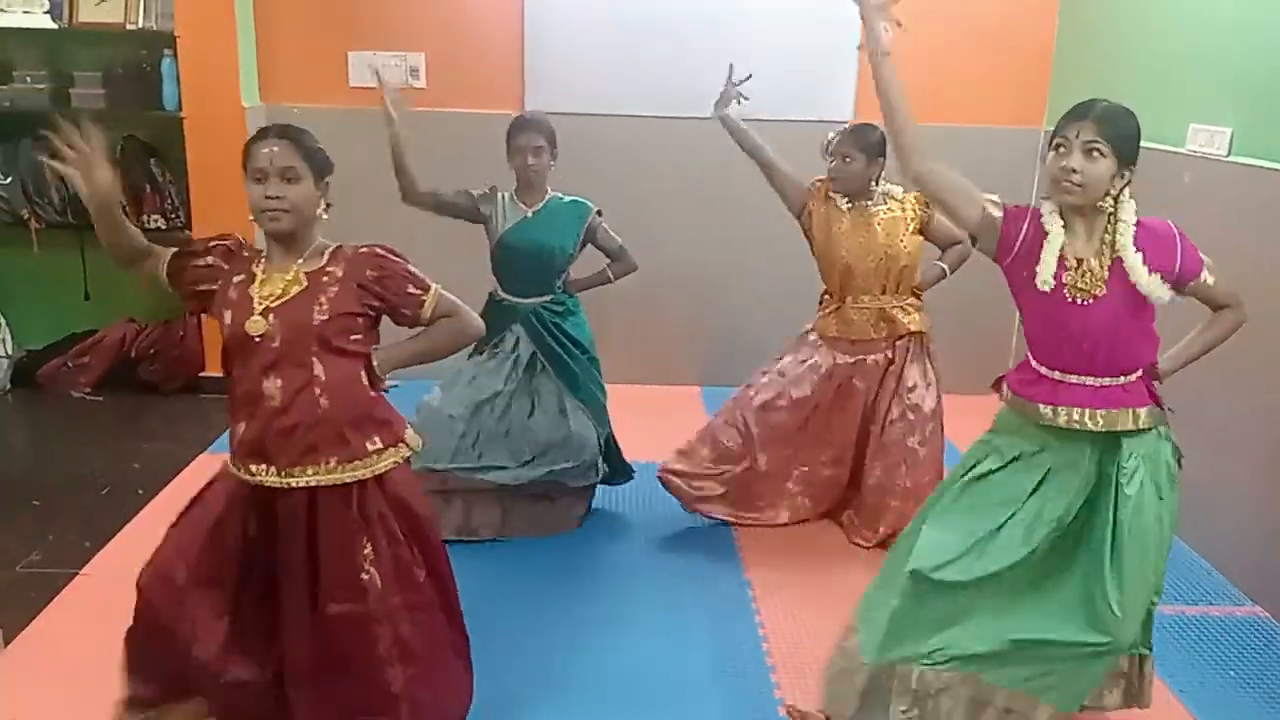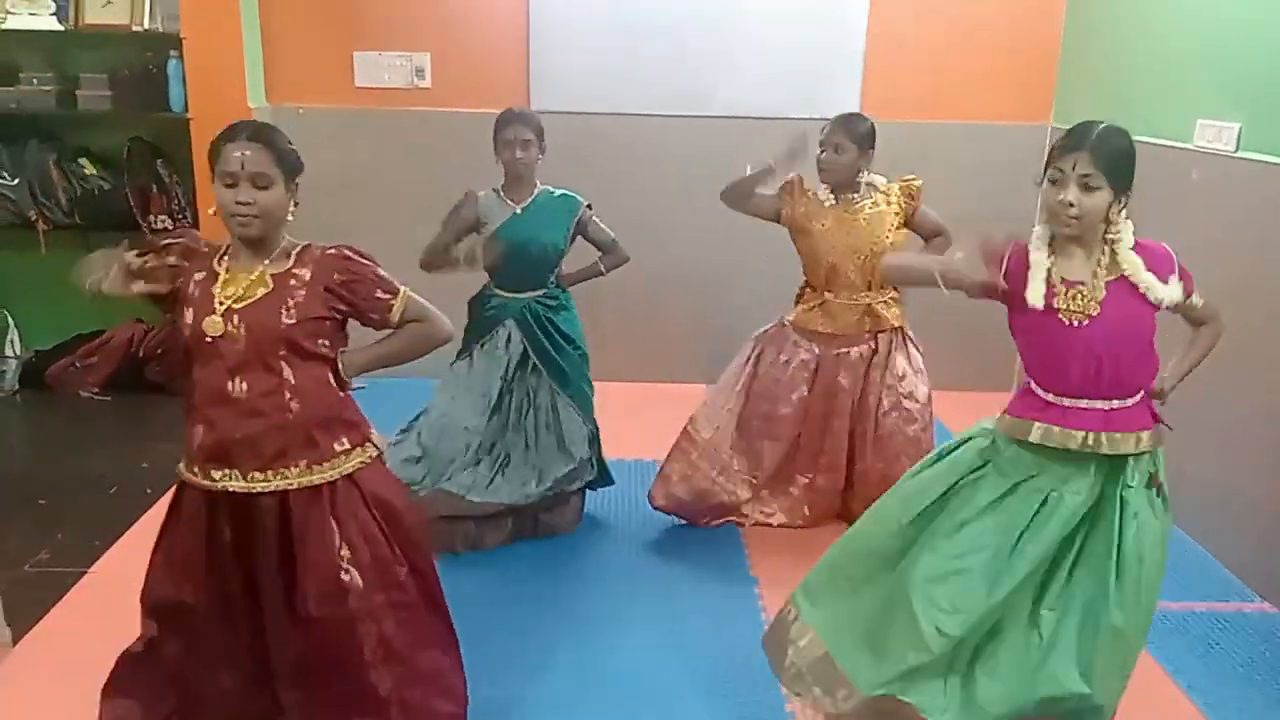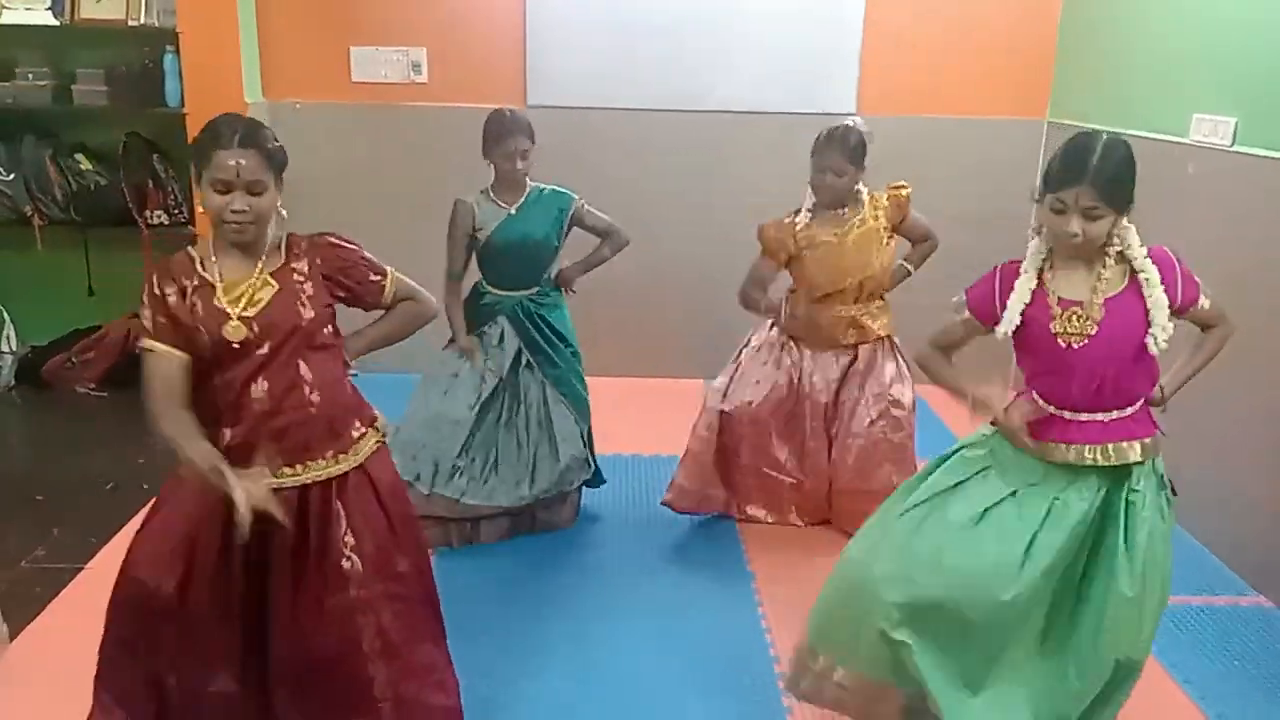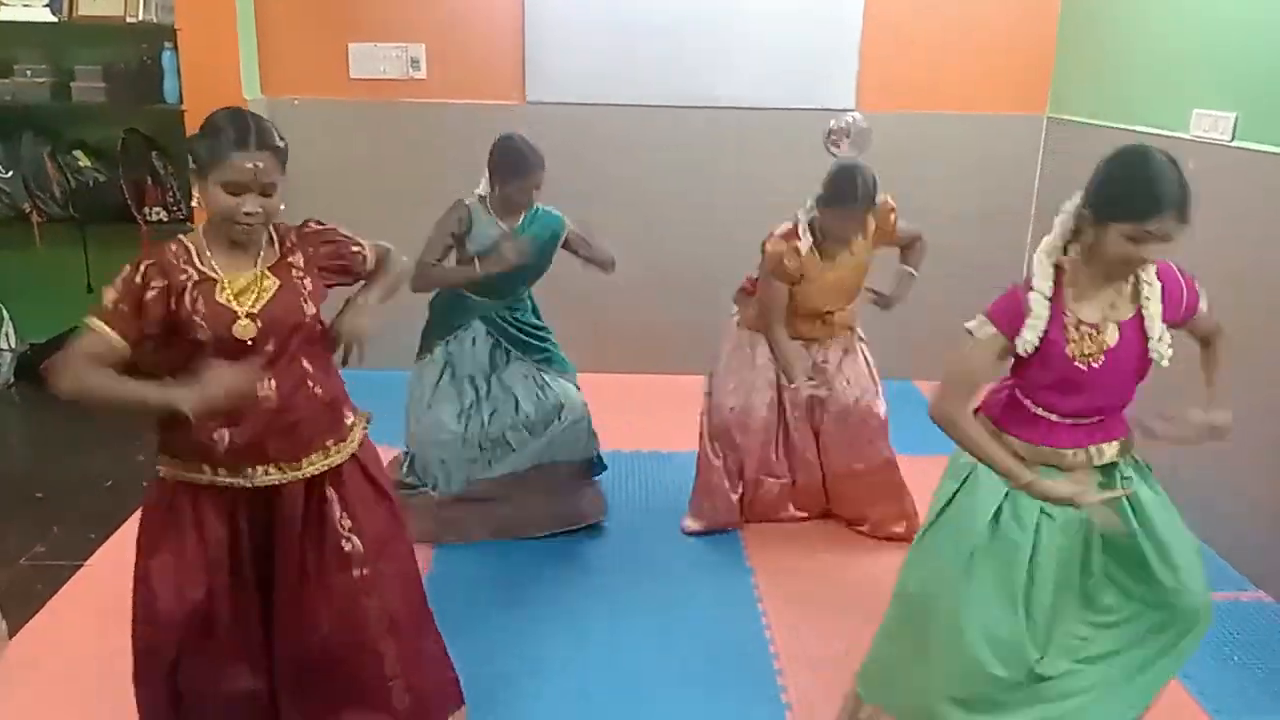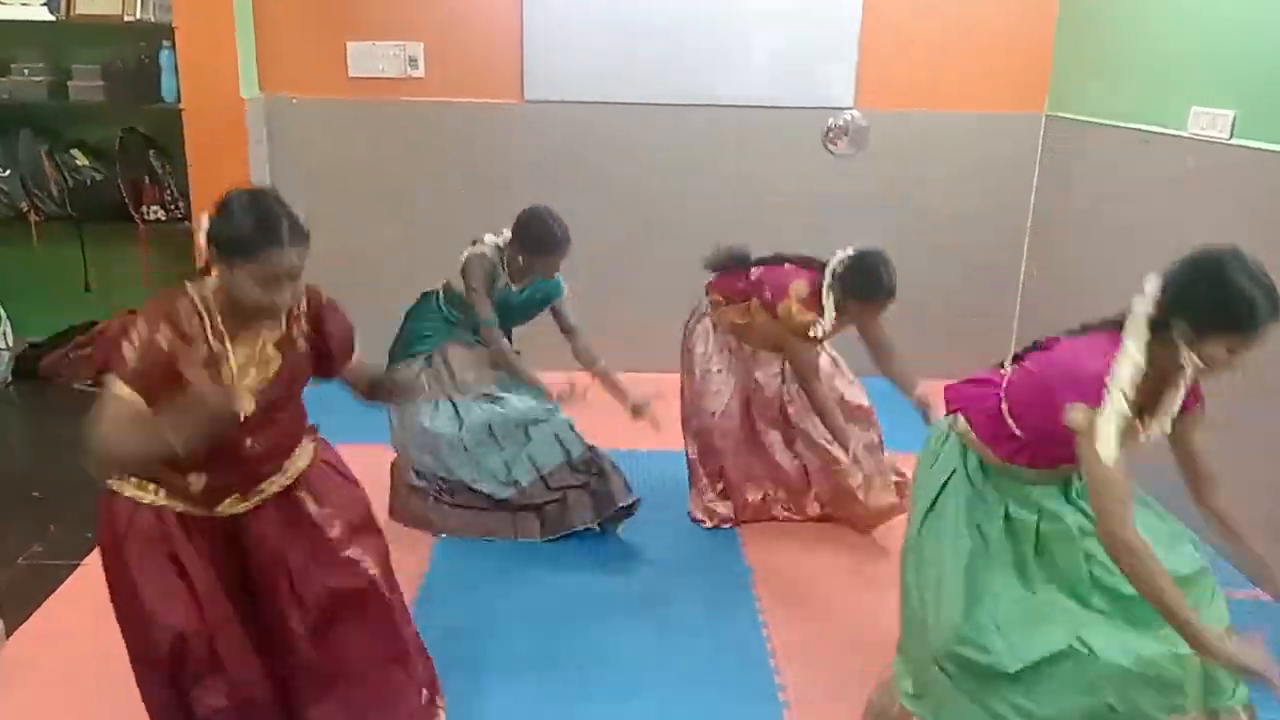
dt=0.2s
person 1, frame 1
left shoulder: (366, 268)
right shoulder: (224, 266)
left elbow: (465, 324)
right elbow: (136, 254)
left wrist: (378, 361)
right wrist: (100, 196)
left hip: (356, 484)
right hip: (257, 488)
left knee: (373, 632)
person 1, frame 2
left shoulder: (330, 270)
right shoulder: (186, 265)
left elbow: (435, 327)
right elbow: (99, 271)
left wrist: (345, 362)
right wrist: (114, 272)
left hip: (327, 485)
right hip: (219, 495)
left knee: (361, 630)
right knee: (199, 637)
person 1, frame 3
left shoulder: (322, 257)
right shoulder: (173, 285)
left elbow: (420, 304)
right elbow: (167, 410)
left wrist: (342, 351)
right wrist: (228, 480)
left hip: (339, 478)
right hip: (225, 486)
left knee: (361, 629)
person 1, frame 4
left shoulder: (311, 248)
right shoulder: (160, 276)
left elbow: (390, 261)
right elbow: (70, 375)
left wrist: (361, 310)
right wrist: (179, 393)
left hip: (328, 471)
right hip: (209, 488)
left knee: (363, 614)
right knee: (203, 634)
person 1, frame 5
left shoulder: (310, 313)
right shoulder: (165, 331)
left elbow: (360, 381)
right elbow: (109, 452)
right wrist: (192, 422)
left hip: (285, 484)
right hip: (173, 509)
left knee: (354, 588)
right knee: (196, 651)
person 2, frame 1
left shoulder: (1160, 245)
right shoulder: (1019, 232)
left elbow: (1232, 309)
right elbow: (916, 165)
left wrist: (1163, 366)
left hip: (1125, 454)
right hip: (1030, 439)
left knee: (1104, 604)
right knee: (943, 560)
person 2, frame 2
left shoulder: (1151, 265)
right shoulder: (1012, 264)
left elbow: (1211, 323)
right elbow: (893, 267)
left wrist: (1166, 381)
right wrist: (958, 271)
left hip: (1123, 477)
right hip: (1027, 461)
left knee: (1096, 633)
right knee: (930, 562)
person 2, frame 3
left shoulder: (1159, 273)
right shoulder: (1011, 283)
left elbow: (1219, 326)
right elbow: (930, 351)
left wrist: (1166, 387)
right wrist: (985, 400)
left hip: (1124, 485)
right hip: (1027, 463)
left knee: (1103, 639)
right knee: (904, 564)
person 2, frame 4
left shoulder: (1166, 288)
right shoulder: (1032, 299)
left elbow: (1212, 336)
right elbow: (948, 406)
left wrist: (1210, 407)
right wrist: (1038, 486)
left hip: (1109, 470)
right hip: (1019, 469)
left knee: (1174, 600)
right knee: (955, 620)
person 2, frame 5
left shoulder: (1181, 374)
right shoulder: (1096, 374)
left elbow: (1201, 480)
right elbow: (1118, 535)
left hip: (1059, 478)
right hip: (979, 472)
left knee: (1186, 581)
right knee: (964, 629)
person 3, frame 1
left shoulder: (577, 214)
right shoulder: (489, 206)
left elbow: (626, 261)
right elbow: (415, 196)
left wrist: (575, 283)
right wrist: (395, 136)
left hip: (557, 331)
right hip: (505, 330)
left knee: (568, 430)
right knee: (449, 419)
left ankle: (559, 505)
person 3, frame 2
left shoulder: (567, 206)
right shoulder: (478, 206)
left elbow: (618, 253)
right elbow: (428, 260)
left wrist: (567, 279)
right wrist: (463, 256)
left hip: (550, 328)
right hip: (495, 327)
left knee: (556, 427)
right knee: (461, 422)
left ankle: (552, 511)
person 3, frame 3
left shoulder: (558, 203)
right shoulder: (470, 210)
left elbow: (617, 237)
right elbow: (453, 280)
left wrist: (574, 271)
right wrist: (461, 335)
left hip: (543, 326)
right hip: (489, 323)
left knee: (552, 424)
right knee: (449, 414)
left ankle: (546, 509)
right ankle: (454, 511)
person 3, frame 4
left shoulder: (548, 222)
right shoulder: (465, 214)
left elbow: (605, 263)
right elbow: (422, 278)
left wrist: (585, 249)
right wrist: (486, 267)
left hip: (516, 326)
right hip: (462, 329)
left knee: (561, 406)
right knee: (446, 425)
left ankle: (553, 500)
right ankle: (447, 504)
person 3, frame 5
left shoulder: (550, 284)
right shoulder: (481, 264)
left elbow: (578, 342)
right elbow: (494, 343)
left wrist: (625, 397)
right wrist: (547, 393)
left hip: (486, 352)
right hip: (433, 342)
left knee: (535, 416)
right knee: (433, 428)
right ankle: (445, 501)
person 4, frame 1
left shoulder: (910, 209)
right shoulder: (816, 206)
left elbow: (962, 245)
right elbow: (766, 162)
left wrist: (929, 277)
right wrist: (724, 113)
left hip: (898, 350)
right hip: (832, 346)
left knee: (903, 444)
right knee: (768, 407)
left ankle: (880, 522)
right ankle: (755, 495)
person 4, frame 2
left shoulder: (895, 201)
right shoulder: (801, 205)
left elbow: (942, 236)
right elbow: (732, 197)
right wrist: (774, 170)
left hip: (880, 343)
right hip: (812, 339)
left knee: (900, 430)
right knee: (765, 411)
person 4, frame 3
left shoulder: (885, 210)
right shoulder: (790, 231)
left elbow: (928, 240)
right elbow: (750, 293)
left wrist: (897, 276)
right wrist: (783, 312)
left hip: (865, 349)
right hip: (799, 343)
left knee: (880, 436)
right knee: (743, 411)
left ankle: (873, 517)
person 4, frame 4
left shoulder: (873, 229)
right shoulder: (785, 250)
left elbow: (915, 240)
right elbow: (775, 325)
left wrist: (905, 278)
right wrist: (796, 383)
left hip: (833, 339)
right hip: (766, 337)
left knee: (858, 422)
right knee: (739, 418)
left ankle: (867, 510)
right ankle: (737, 503)
person 4, frame 5
left shoulder: (860, 297)
right shoulder: (797, 307)
left elbow: (884, 351)
right elbow: (809, 382)
left wrist: (916, 394)
right wrist: (847, 443)
left hip: (792, 342)
right hip: (728, 332)
left knee: (848, 403)
right knee: (722, 417)
right ankle: (723, 499)
